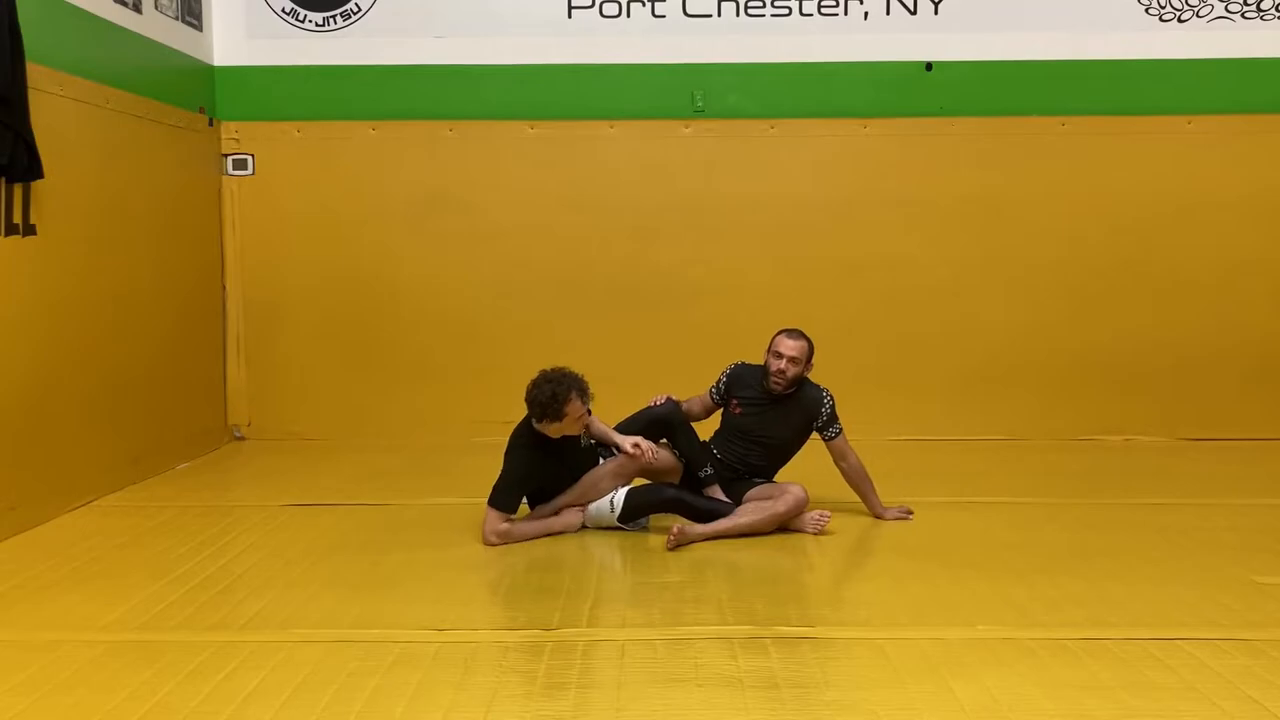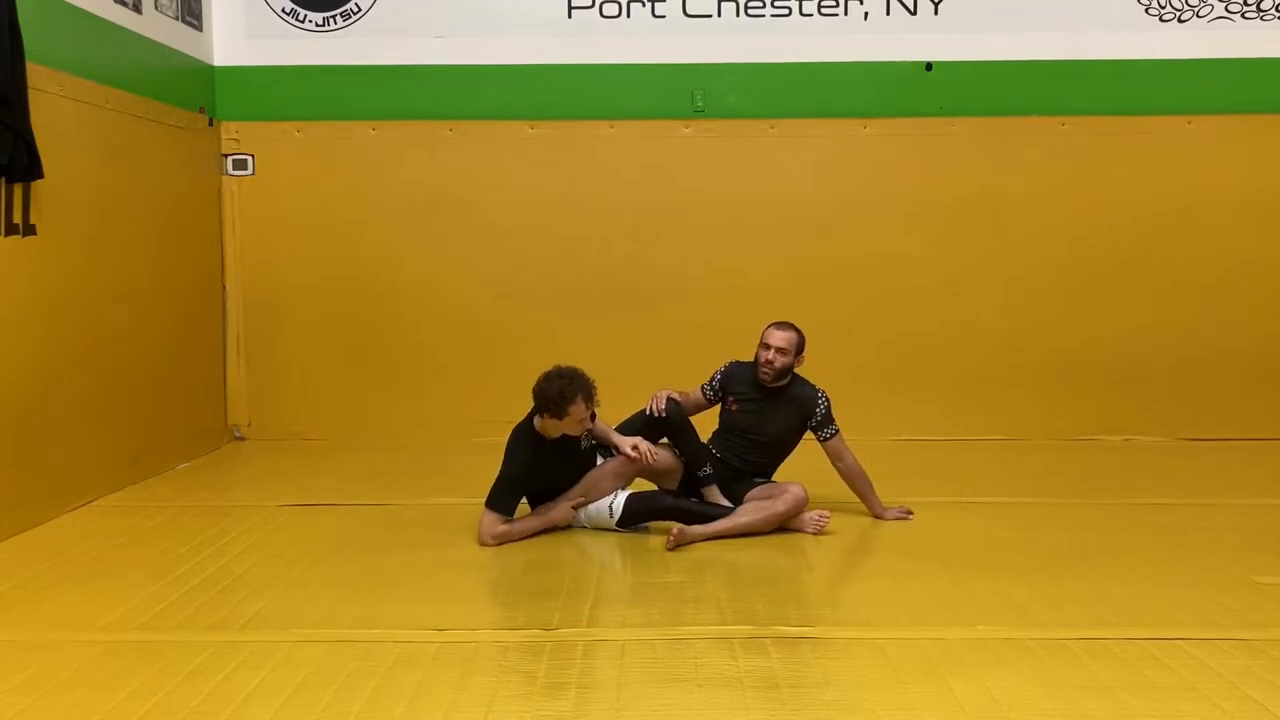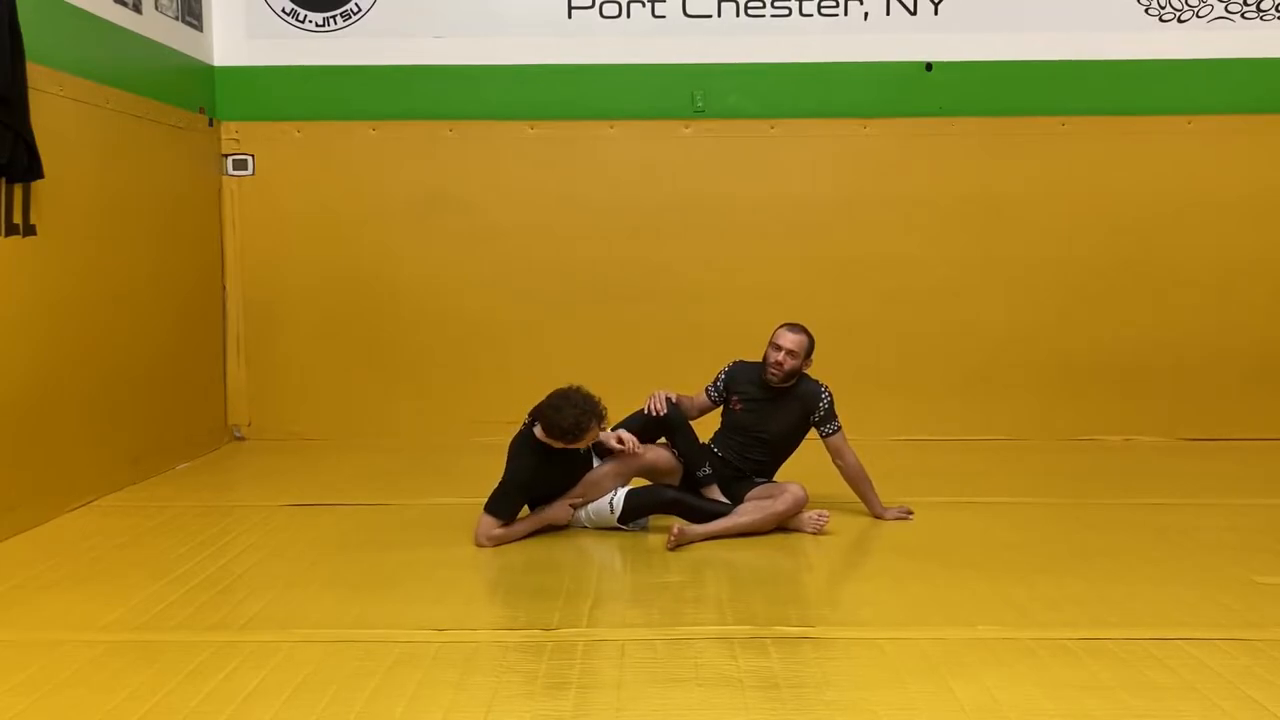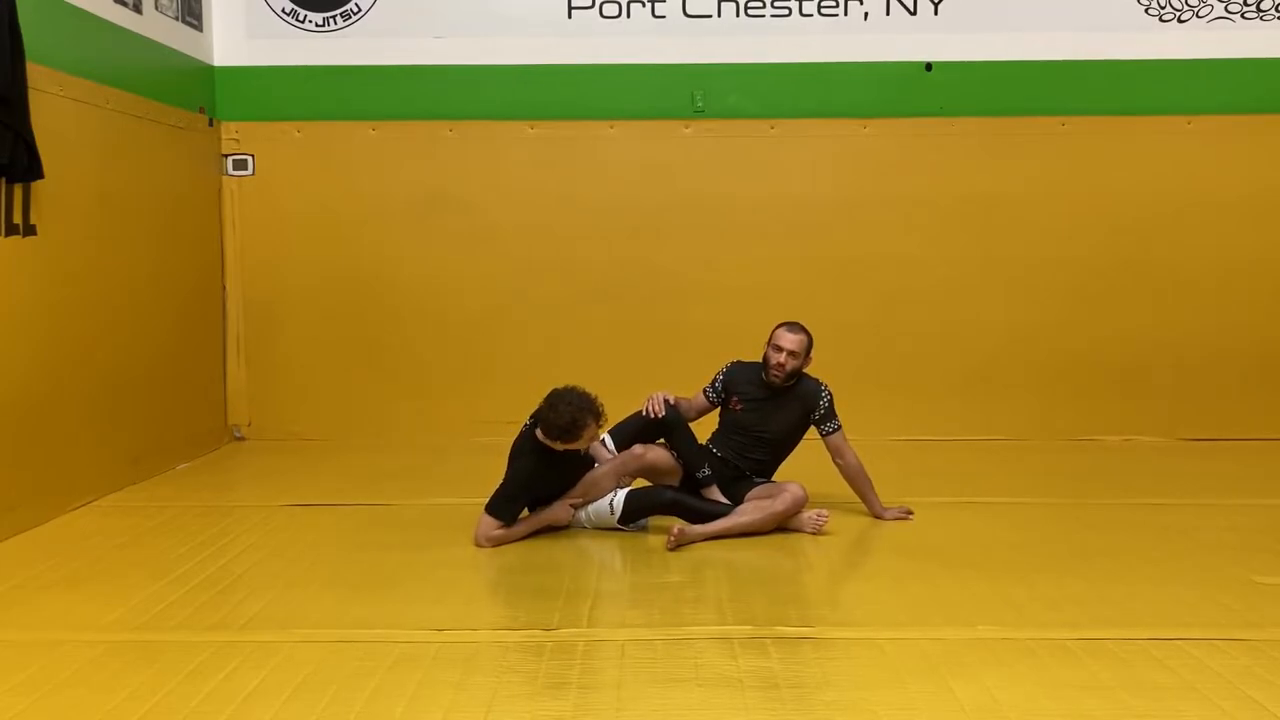
dt=1s
person 1, frame 1
left shoulder: (816, 401)
right shoulder: (738, 375)
left elbow: (844, 459)
right elbow: (702, 407)
left wrist: (878, 509)
right wrist: (675, 407)
left hip: (748, 487)
left knee: (796, 496)
left ankle: (698, 531)
person 1, frame 2
left shoulder: (809, 399)
right shoulder: (733, 373)
left elbow: (841, 459)
right elbow: (692, 404)
left wrist: (878, 510)
right wrist: (671, 397)
left hip: (748, 487)
right hip: (706, 469)
left knee: (796, 496)
left ankle: (698, 532)
person 1, frame 3
left shoulder: (814, 396)
right shoulder: (737, 373)
left elbow: (842, 457)
right elbow: (694, 408)
left wrist: (878, 509)
right wrist: (671, 399)
left hip: (749, 487)
right hip: (708, 466)
left knee: (795, 495)
left ankle: (697, 531)
person 1, frame 4
left shoulder: (814, 395)
right shoulder: (736, 373)
left elbow: (842, 456)
right elbow: (692, 410)
left wrist: (878, 509)
right wrist: (670, 402)
left hip: (749, 486)
right hip: (707, 468)
left knee: (795, 495)
left ankle: (697, 532)
person 2, frame 1
left shoulder: (570, 407)
right shoulder: (524, 457)
right elbow: (492, 532)
left wrist: (618, 439)
right wrist: (559, 522)
left hip: (596, 461)
right hip: (578, 504)
left knee: (668, 415)
right knee: (667, 494)
person 2, frame 2
left shoulder: (573, 410)
right shoulder: (523, 458)
right elbow: (488, 533)
left wrist: (618, 440)
right wrist: (552, 517)
left hip: (596, 461)
right hip: (576, 504)
right knee: (666, 503)
person 2, frame 3
left shoulder: (556, 410)
right shoulder: (526, 467)
right elbow: (484, 535)
left wrist: (607, 439)
right wrist: (546, 516)
left hip: (591, 461)
right hip: (575, 504)
left knee: (668, 417)
right knee: (665, 496)
person 2, frame 4
left shoulder: (555, 416)
right shoulder: (528, 468)
right elbow: (484, 535)
left wrist: (609, 460)
right wrist: (547, 516)
left hip: (591, 466)
right hip: (576, 505)
right knee: (664, 498)
